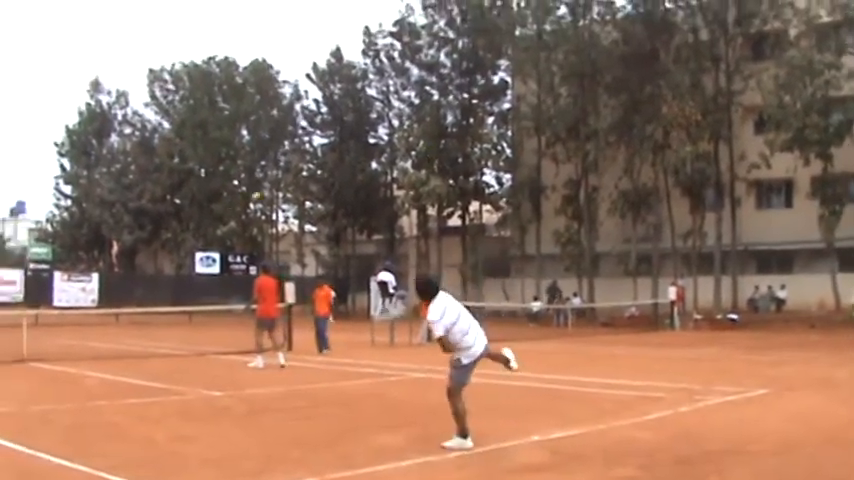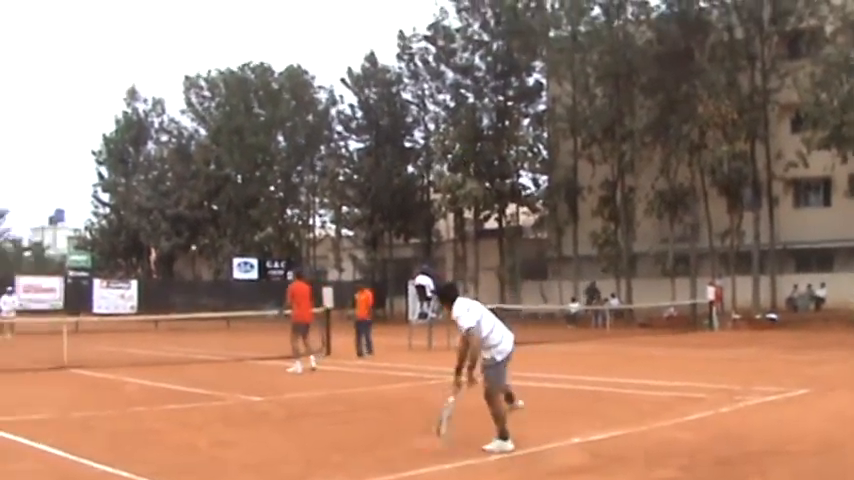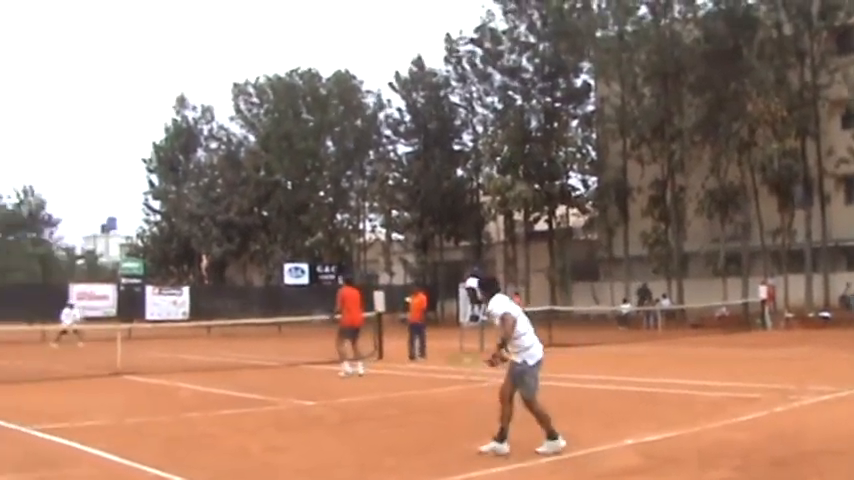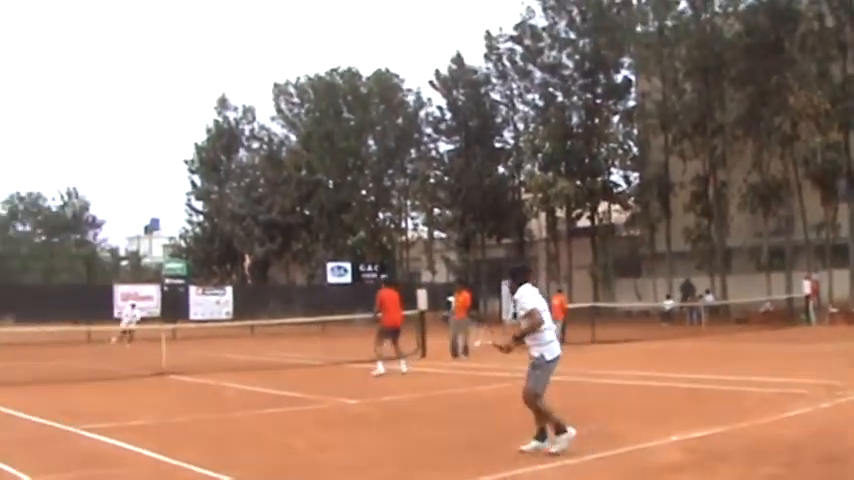
dt=0.2s
person 1, frame 1
left shoulder: (433, 317)
right shoulder: (443, 296)
left elbow: (448, 348)
left wrist: (449, 348)
left hip: (466, 354)
right hip: (480, 339)
left knee: (453, 393)
right knee: (484, 352)
left ankle: (463, 437)
right ankle: (506, 358)
person 1, frame 2
left shoulder: (461, 313)
right shoulder: (465, 305)
left elbow: (474, 342)
right elbow: (465, 342)
left wrist: (470, 371)
right wrist: (458, 372)
left hip: (497, 351)
right hip: (504, 341)
left knee: (491, 395)
left ankle: (504, 440)
right ankle: (511, 400)
person 1, frame 3
left shoulder: (497, 305)
right shoulder: (500, 304)
left elbow: (511, 323)
left wrist: (499, 348)
right wrist: (498, 354)
left hip: (526, 358)
right hip: (520, 357)
left knee: (530, 401)
right knee: (504, 394)
left ankle: (554, 440)
right ankle: (500, 440)
person 1, frame 4
left shoulder: (523, 295)
right shoulder: (531, 293)
left elbow: (537, 321)
left wrist: (515, 338)
right wrist: (514, 342)
left hip: (544, 354)
right hip: (547, 351)
left knee: (530, 397)
right knee: (534, 396)
left ankle: (563, 430)
right ankle: (542, 439)
